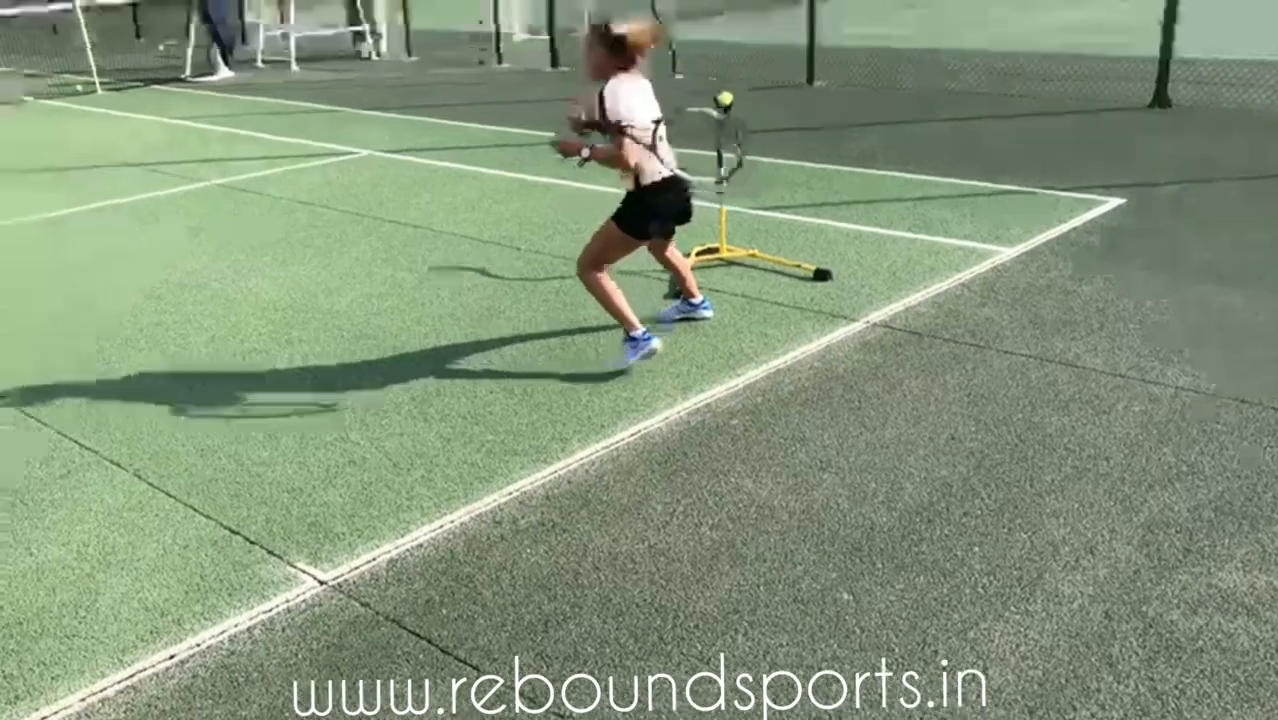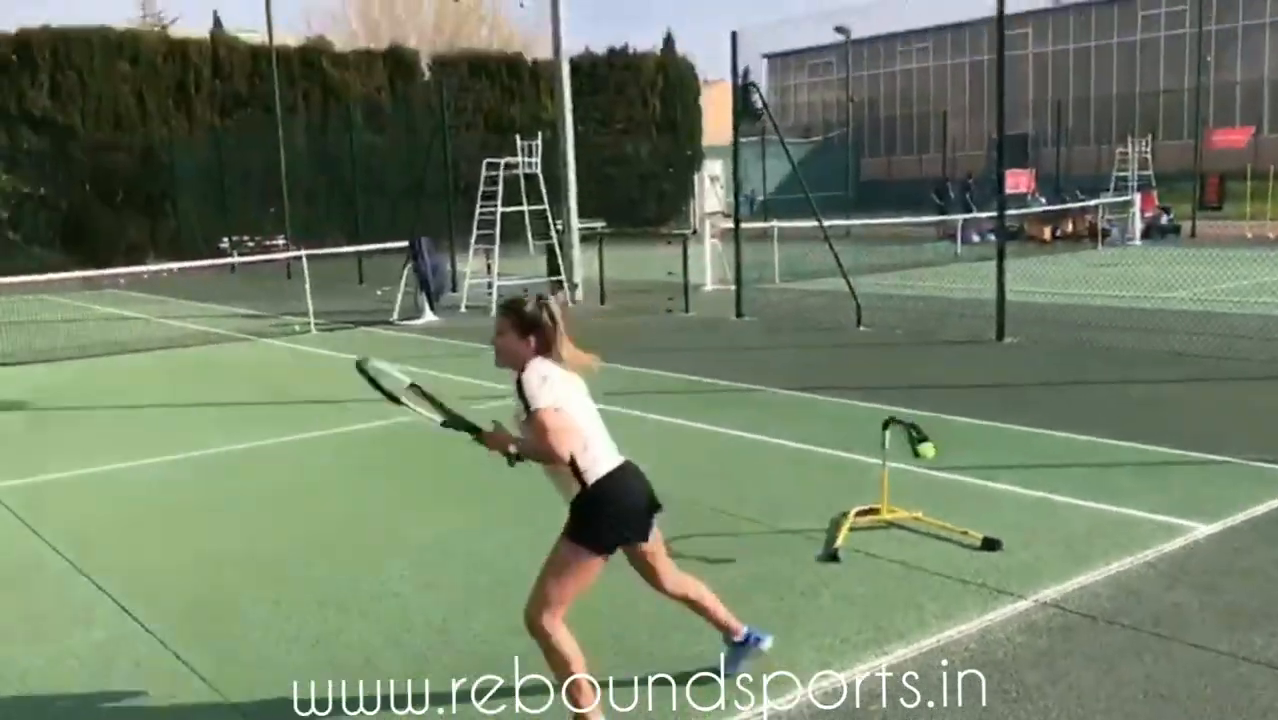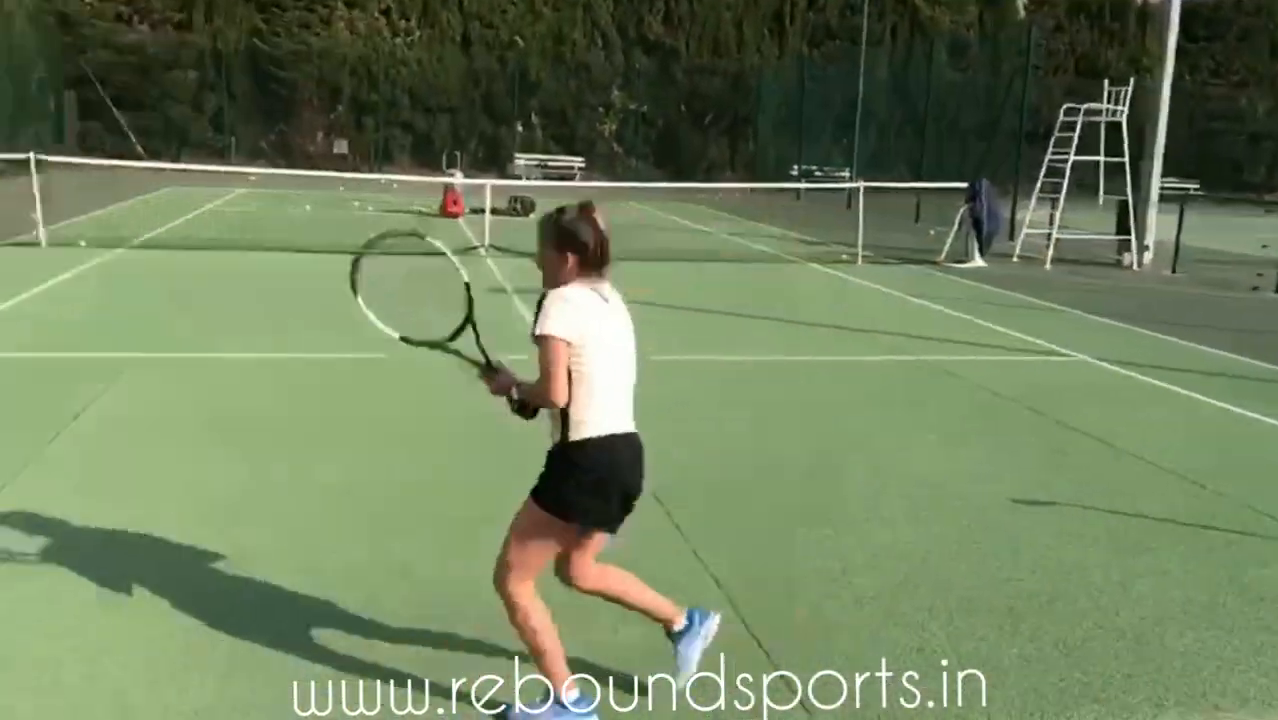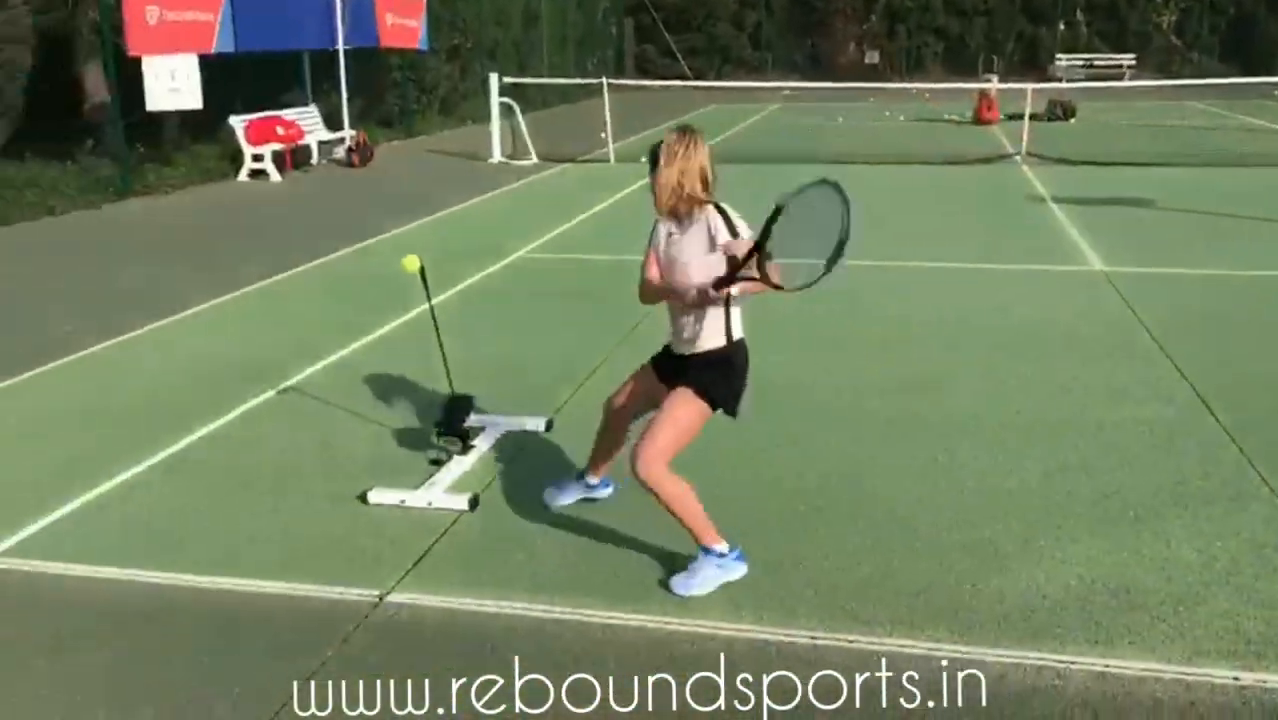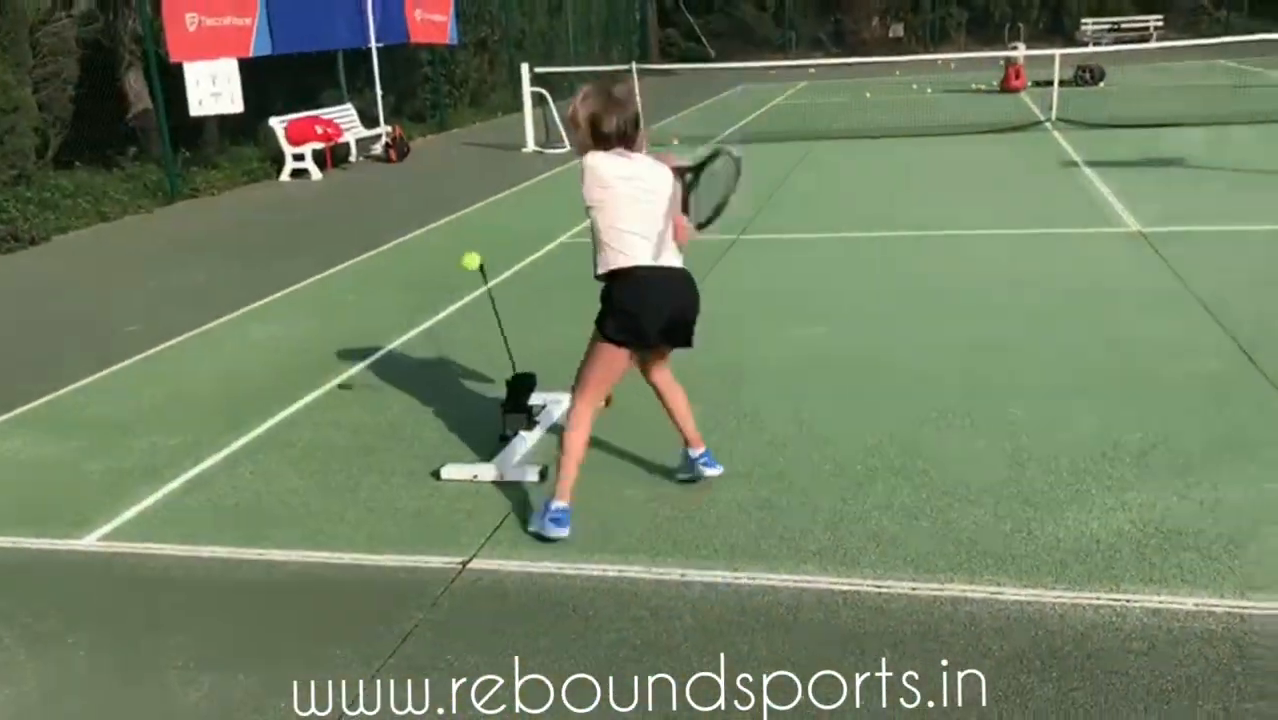
dt=0.5s
person 1, frame 1
left shoulder: (613, 93)
right shoulder: (637, 83)
left elbow: (625, 159)
left wrist: (582, 151)
right wrist: (588, 123)
left hip: (651, 195)
right hip: (672, 184)
left knee: (589, 268)
right knee: (660, 247)
left ankle: (638, 335)
right ankle: (695, 300)
person 1, frame 2
left shoulder: (532, 378)
right shoulder: (561, 370)
left elbow: (557, 450)
left wrist: (511, 444)
right wrist: (518, 442)
left hip: (602, 501)
right hip: (629, 485)
left knee: (542, 618)
right knee: (662, 577)
right ankle: (741, 637)
person 1, frame 3
left shoulder: (558, 305)
right shoulder: (611, 302)
left elbow: (554, 395)
left wrist: (512, 386)
right wrist: (528, 392)
left hip: (585, 461)
right hip: (623, 453)
left knee: (512, 580)
right knee: (577, 570)
right ankle: (684, 622)
person 1, frame 4
left shoulder: (720, 220)
right shoulder: (663, 226)
left elbow: (766, 277)
right elbow: (648, 291)
left wrist: (729, 290)
right wrist: (686, 291)
left hip: (718, 362)
right hip: (681, 353)
left knee: (648, 464)
right knee: (614, 408)
left ankle: (720, 554)
right ankle: (593, 480)
person 1, frame 5
left shoulder: (592, 165)
right shoulder: (661, 172)
left hip: (632, 290)
right hip: (679, 288)
left knee: (585, 400)
right knee: (655, 369)
left ankle: (558, 510)
right ankle: (699, 455)
